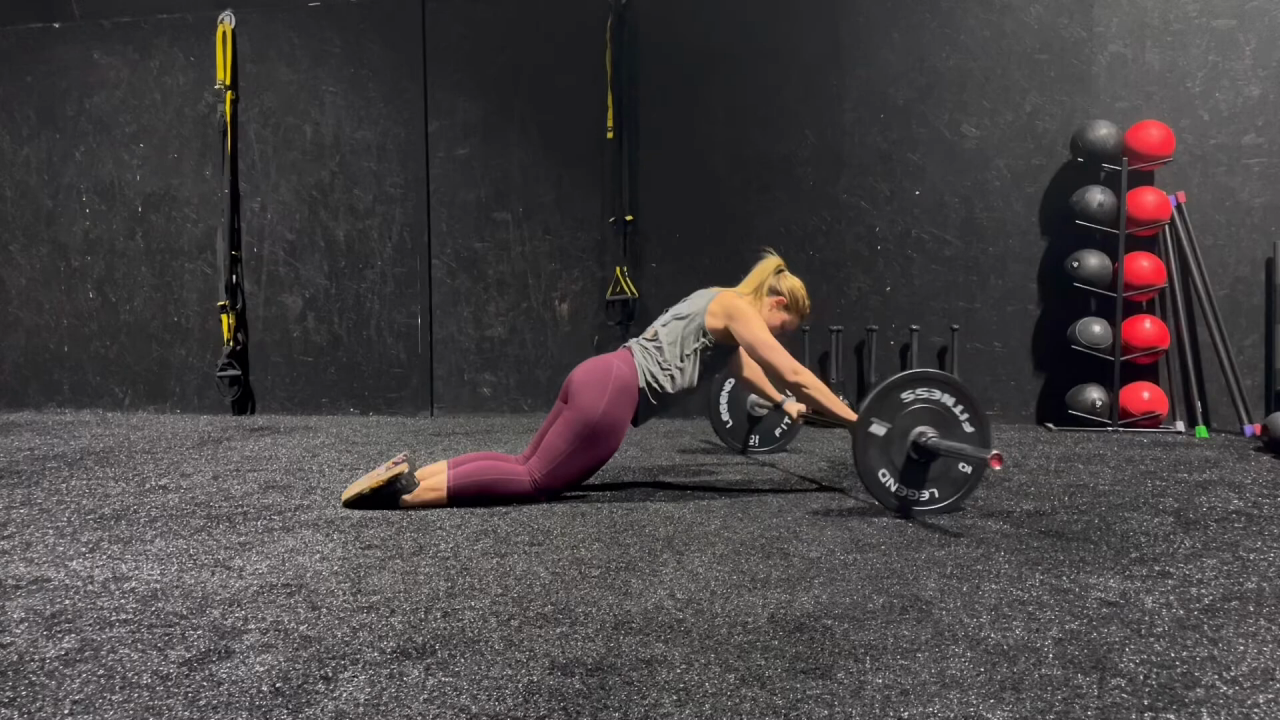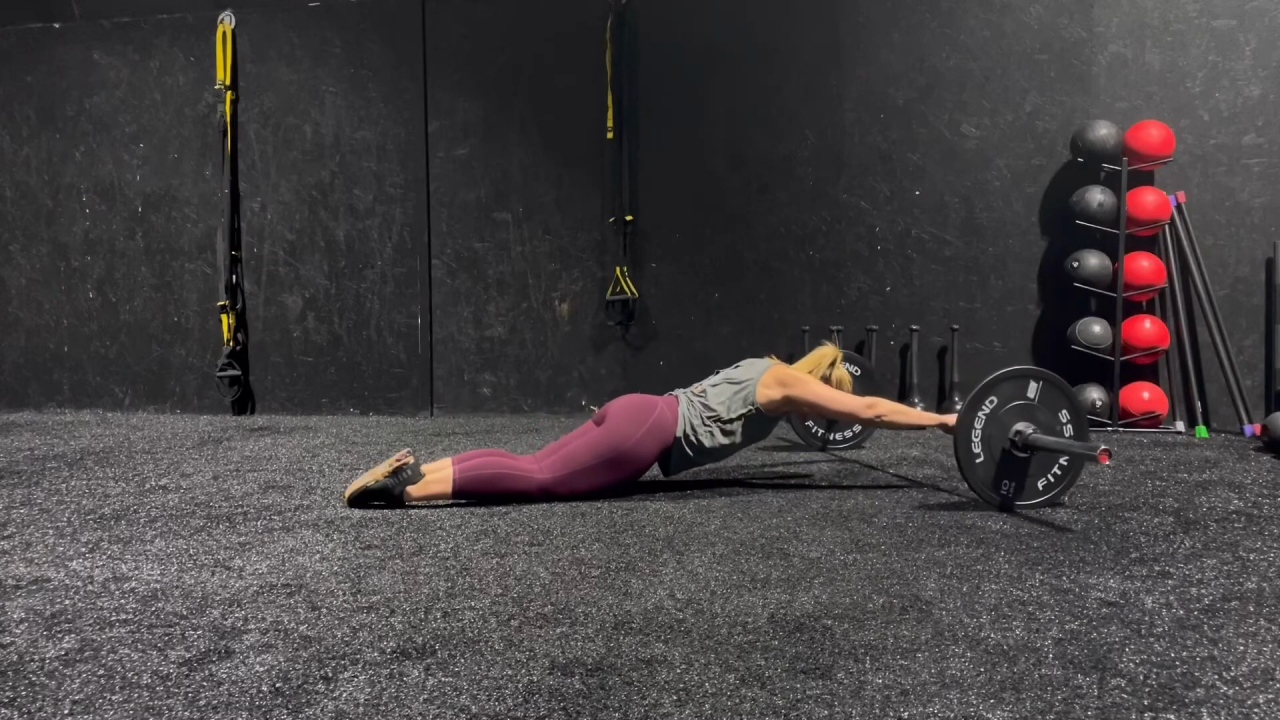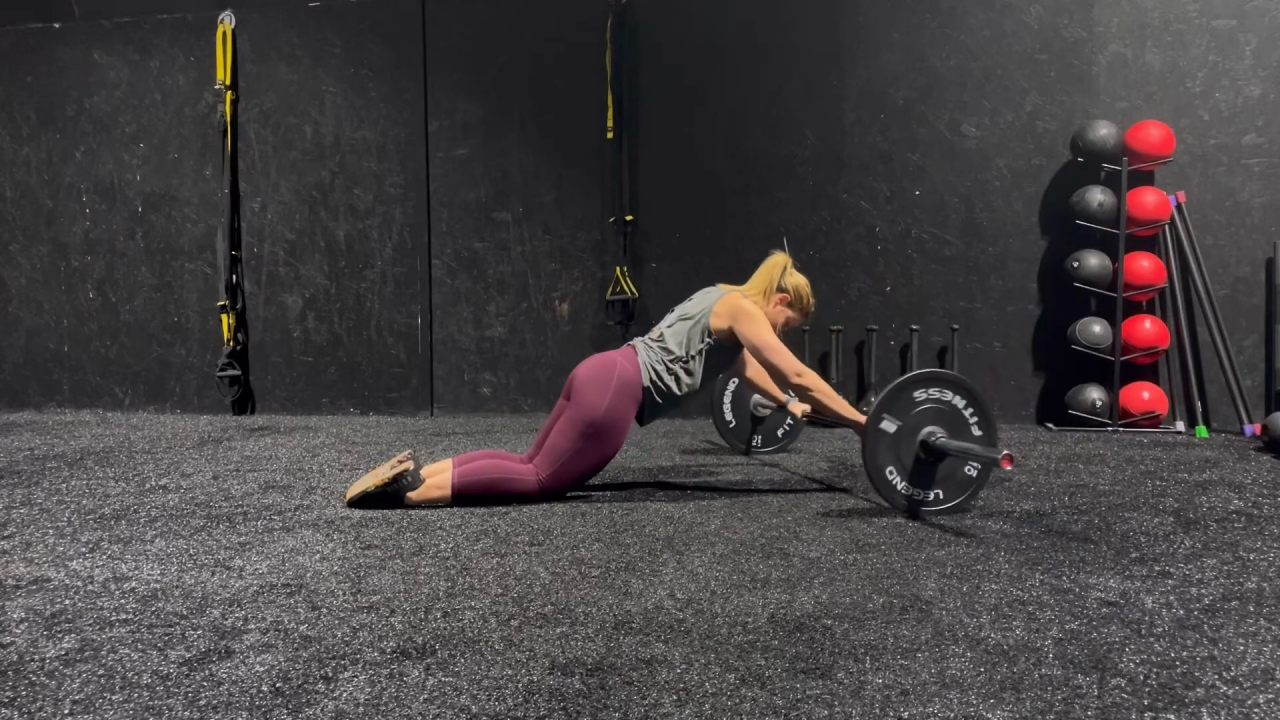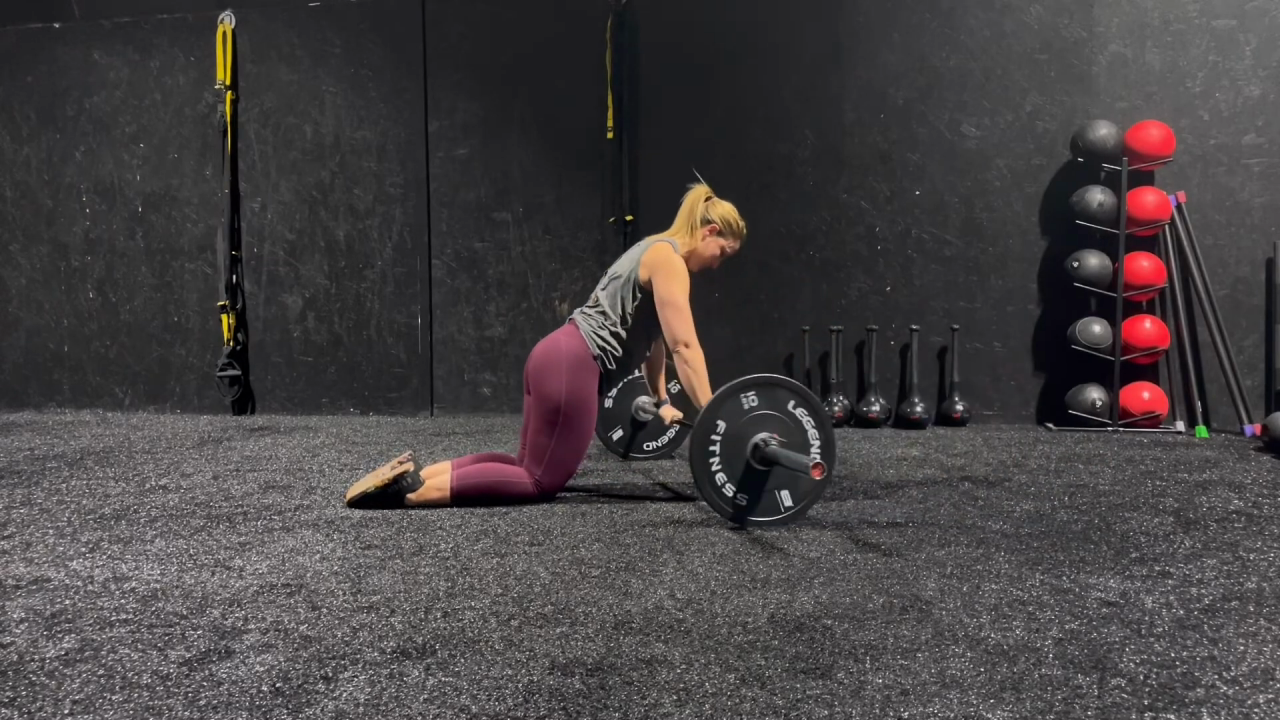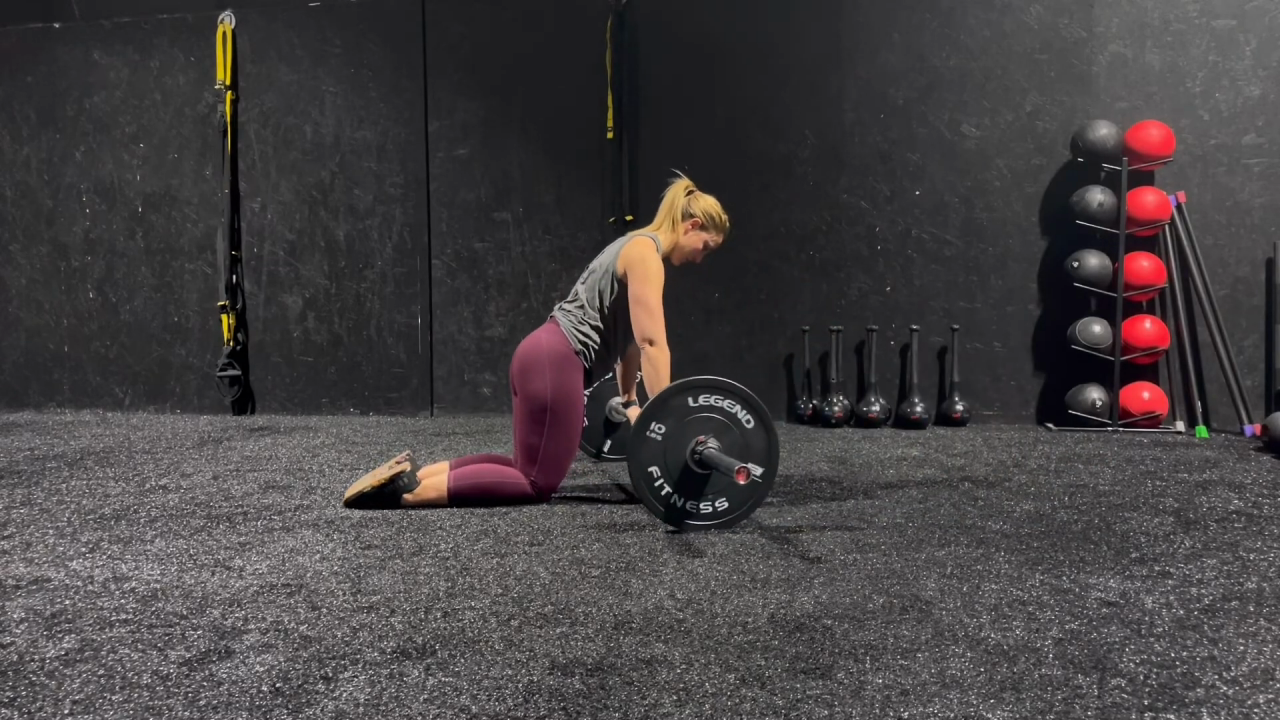
dt=1s
person 1, frame 1
left shoulder: (721, 304)
right shoulder: (739, 307)
left elbow: (744, 366)
right elbow: (793, 372)
left wrist: (784, 404)
right wrist: (856, 420)
left hip: (597, 380)
right hip: (612, 392)
left knee: (527, 468)
right knee: (534, 482)
left ankle: (409, 474)
right ankle: (406, 490)
person 1, frame 2
left shoulder: (771, 368)
right shoulder: (789, 385)
left elbow: (854, 404)
right elbow: (868, 409)
right wrist: (940, 419)
left hip: (633, 415)
right hip: (646, 429)
left knee: (534, 467)
right knee: (537, 479)
left ankle: (414, 468)
right ankle: (409, 485)
person 1, frame 3
left shoulder: (727, 300)
right shoulder: (744, 309)
left elbow: (747, 366)
right elbow: (798, 374)
left wrist: (787, 405)
right wrist: (858, 420)
left hip: (602, 377)
right hip: (615, 388)
left knee: (532, 464)
right knee: (541, 481)
left ankle: (415, 471)
right ankle: (412, 487)
person 1, frame 4
left shoulder: (657, 253)
right shoulder: (669, 260)
left elbow: (653, 338)
right elbow: (685, 346)
left wrist: (661, 401)
left hip: (560, 358)
right hip: (572, 364)
left knee: (533, 469)
right knee: (542, 483)
left ankle: (416, 472)
right ankle: (413, 489)
person 1, frame 5
left shoulder: (639, 249)
right shoulder: (646, 253)
left elbow: (632, 337)
right elbow: (653, 343)
left wrist: (630, 400)
left hip: (546, 357)
right hip: (555, 361)
left knee: (529, 469)
right knee: (537, 484)
left ankle: (413, 473)
right ankle: (409, 489)
